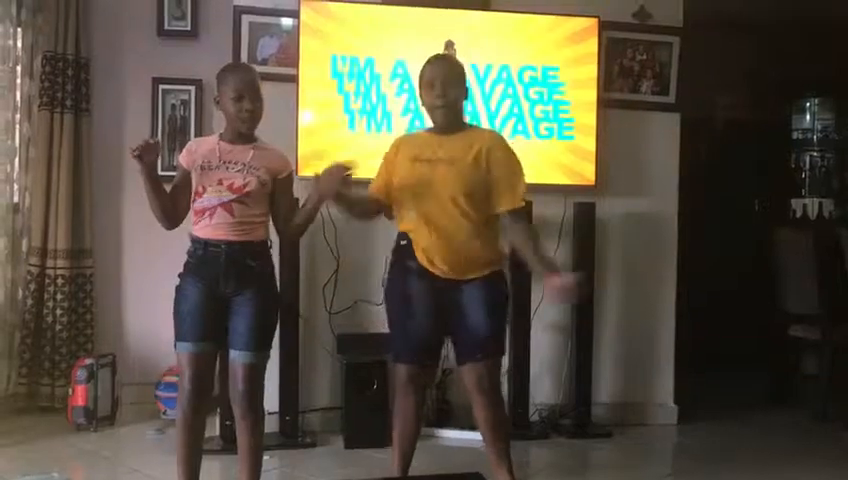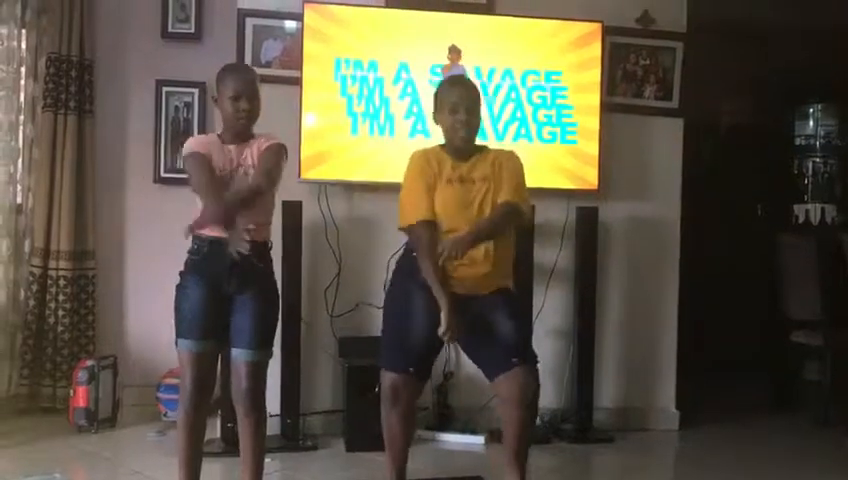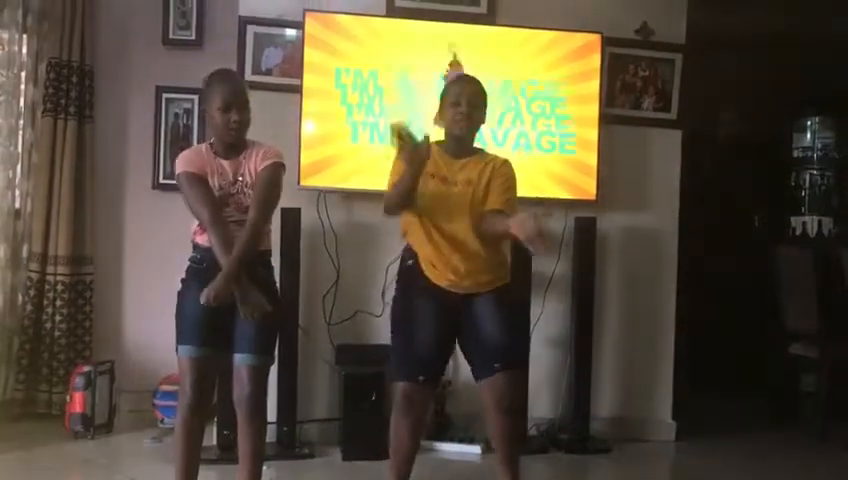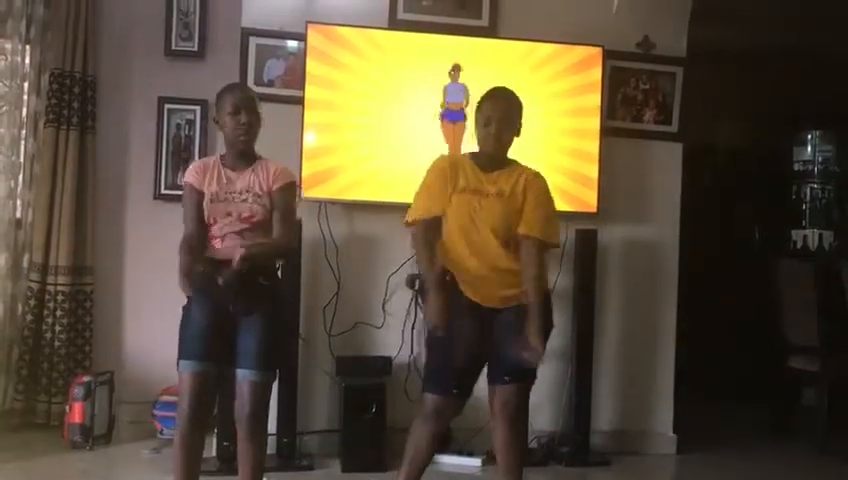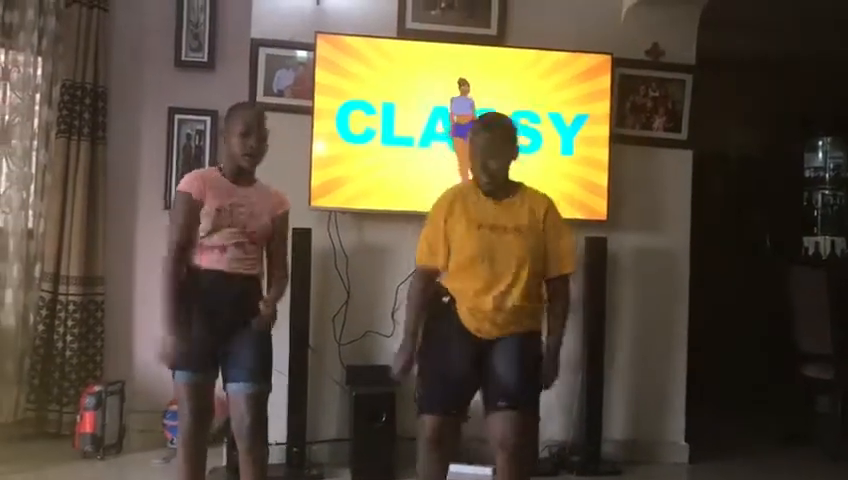
dt=0.5s
person 1, frame 1
left shoulder: (275, 161)
right shoulder: (195, 151)
left elbow: (288, 229)
right elbow: (169, 218)
left wrist: (320, 193)
right wrist: (147, 171)
left hip: (252, 271)
right hip: (200, 268)
left knee: (246, 389)
right knee: (192, 387)
person 1, frame 2
left shoulder: (270, 147)
right shoulder: (198, 147)
left elbow: (259, 188)
right elbow: (210, 195)
left wrist: (222, 210)
right wrist: (234, 225)
left hip: (253, 267)
right hip: (203, 268)
left knee: (249, 388)
right knee: (194, 385)
person 1, frame 3
left shoulder: (267, 158)
right shoulder: (191, 161)
left elbow: (257, 223)
right elbow: (212, 224)
left wrist: (230, 278)
right wrist: (238, 284)
left hip: (255, 272)
right hip: (204, 271)
left knee: (250, 394)
right knee: (193, 391)
person 1, frame 4
left shoulder: (278, 176)
right shoulder: (200, 171)
left elbow: (284, 238)
right elbow: (192, 237)
left wrist: (252, 253)
right wrist: (185, 268)
left hip: (259, 289)
right hip: (209, 288)
left knee: (252, 410)
right knee: (192, 404)
person 1, frame 5
left shoulder: (274, 201)
right shoulder: (198, 183)
left elbow: (278, 266)
right elbow: (175, 255)
left wrist: (271, 302)
right wrist: (171, 324)
left hip: (246, 306)
right hip: (196, 299)
left knee: (251, 421)
right knee: (193, 416)
person 2, frame 1
left shoulder: (490, 145)
right shoulder: (403, 148)
left elbow: (510, 216)
right elbow: (376, 205)
left wrist: (547, 269)
right wrist: (339, 194)
left hip: (478, 276)
right hip: (416, 270)
left knee: (482, 379)
right knee: (409, 376)
person 2, frame 2
left shoulder: (505, 161)
right shoulder: (424, 161)
left elbow: (509, 214)
right elbow: (423, 236)
left wrist: (470, 238)
right wrist: (443, 302)
left hip: (487, 290)
right hip: (422, 285)
left knee: (523, 386)
right knee: (396, 387)
person 2, frame 3
left shoulder: (498, 168)
right shoulder: (415, 156)
left elbow: (490, 221)
right elbow: (392, 204)
left wrist: (511, 225)
right wrist: (413, 167)
left hip: (486, 288)
right hip: (425, 283)
left knee: (502, 394)
right knee: (409, 393)
person 2, frame 4
left shoulder: (530, 183)
right shoulder: (446, 170)
left elbow: (532, 251)
right elbow: (423, 234)
left wrist: (535, 321)
right wrist: (435, 291)
left hip: (517, 306)
right hip: (461, 301)
left knee: (508, 407)
right knee: (437, 406)
person 2, frame 5
left shoulder: (540, 208)
right shoulder: (452, 202)
left elbow: (558, 283)
right elbow: (424, 275)
left wrist: (553, 349)
right wrist: (409, 341)
left hip: (515, 333)
right hip: (453, 325)
left knee: (510, 436)
right knee: (434, 429)
